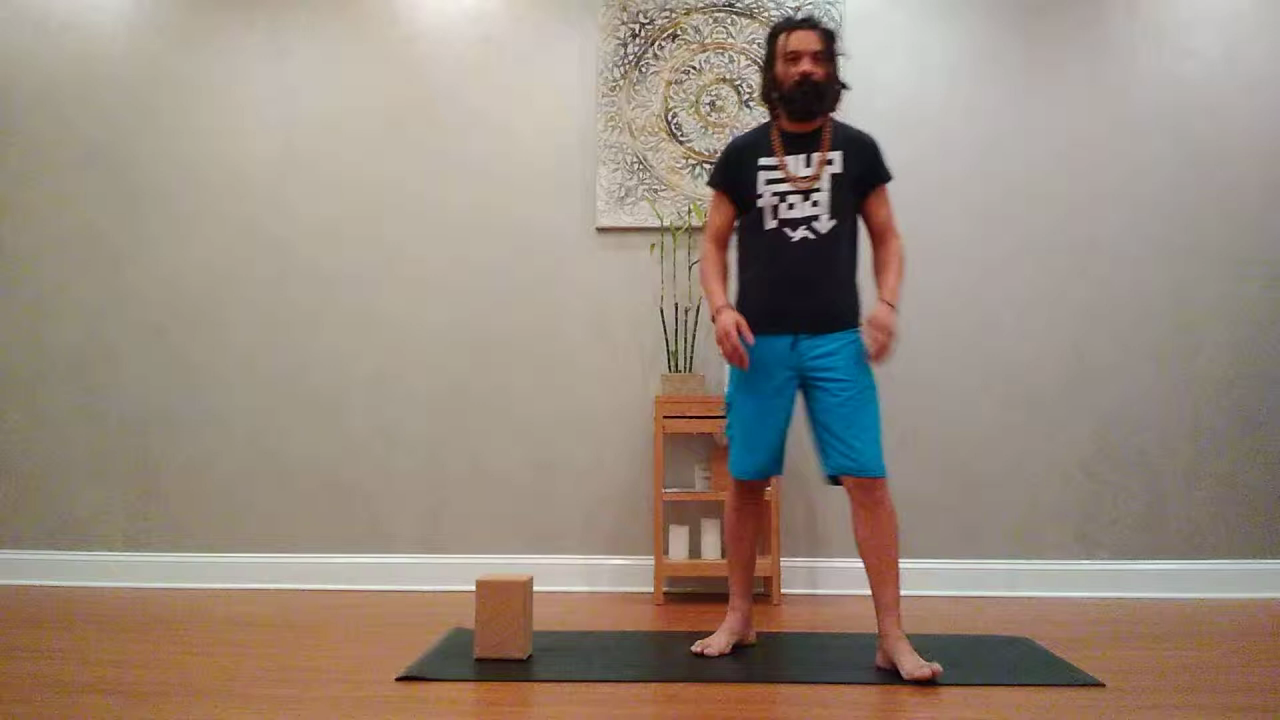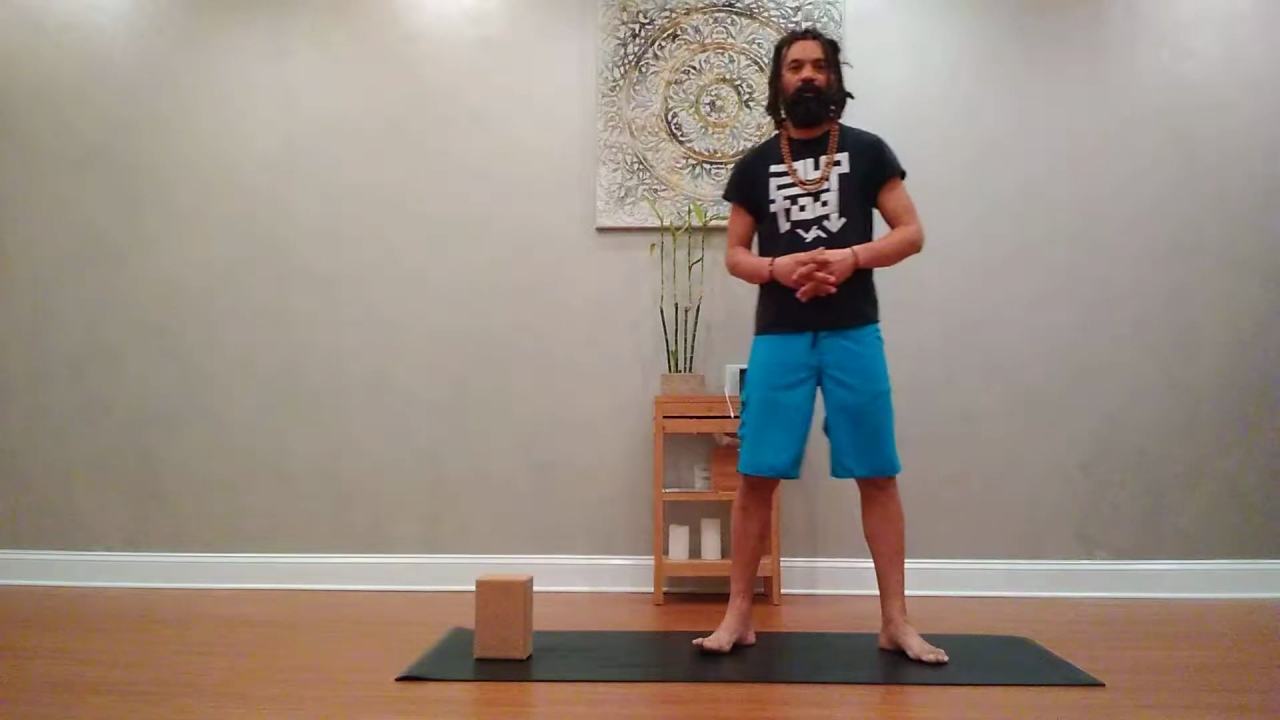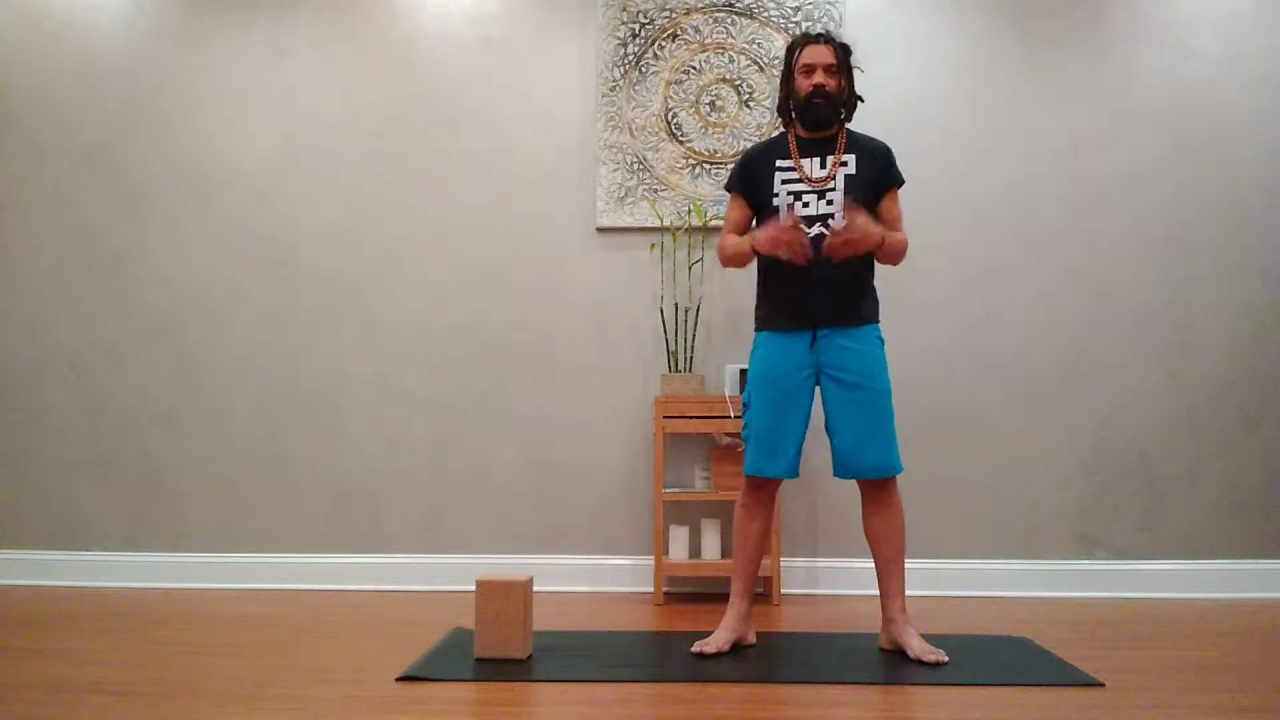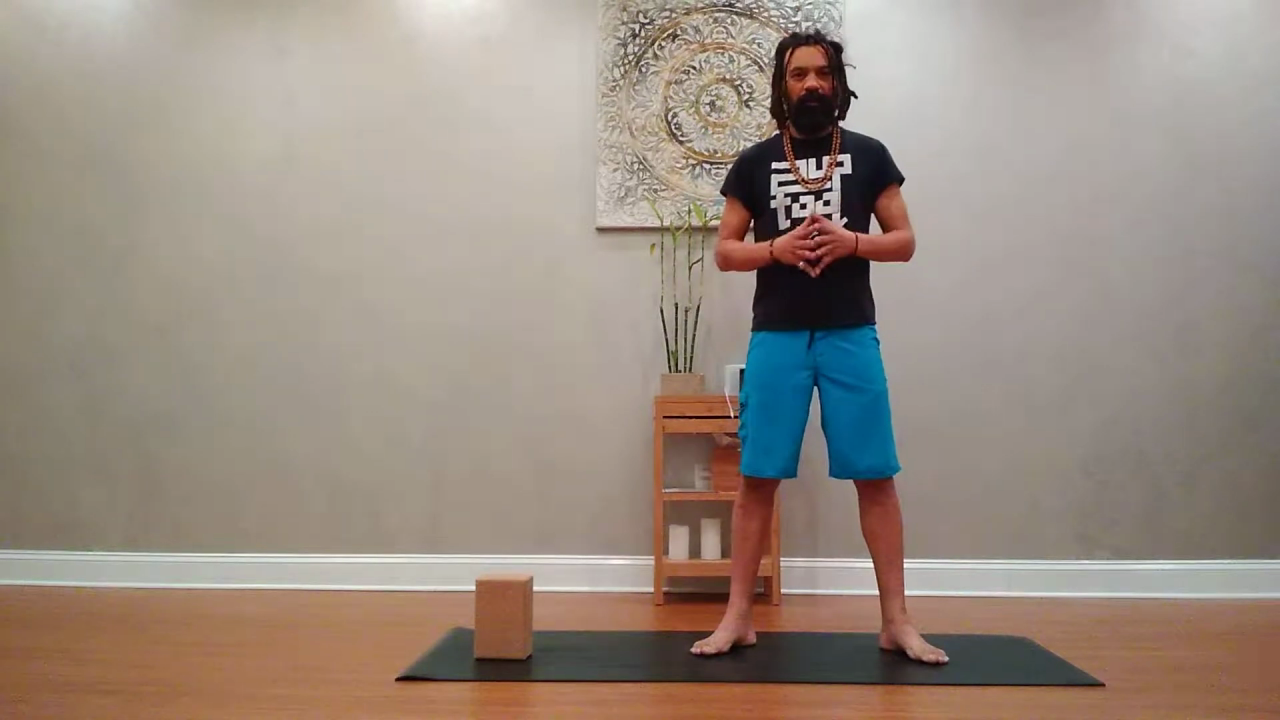
dt=0.7s
person 1, frame 1
left shoulder: (859, 149)
right shoulder: (742, 153)
left elbow: (888, 238)
right elbow: (713, 242)
left wrist: (887, 302)
right wrist: (720, 308)
left hip: (836, 341)
right hip: (762, 341)
left knee: (868, 480)
right knee: (746, 480)
left ankle: (891, 636)
right ankle: (738, 618)
person 1, frame 2
left shoulder: (867, 150)
right shoulder: (755, 165)
left elbow: (910, 233)
right elbow: (734, 253)
left wrist: (850, 257)
right wrist: (777, 267)
left hip: (854, 334)
right hip: (779, 338)
left knee: (877, 476)
right knee: (757, 477)
left ankle: (895, 621)
right ankle: (739, 615)
person 1, frame 3
left shoulder: (873, 156)
right shoulder: (759, 160)
left elbow: (897, 252)
right elbow: (725, 250)
left wrist: (874, 237)
right wrist: (760, 243)
left hip: (855, 334)
right hip: (779, 336)
left knee: (878, 475)
right knee: (760, 476)
left ankle: (896, 620)
right ankle: (738, 615)
person 1, frame 4
left shoulder: (869, 154)
right shoulder: (755, 162)
left elbow: (905, 241)
right elbow: (725, 251)
left wrist: (855, 241)
right wrist: (772, 249)
left hip: (851, 335)
right hip: (777, 338)
left knee: (875, 476)
right knee: (758, 478)
left ankle: (896, 620)
right ankle: (738, 616)
